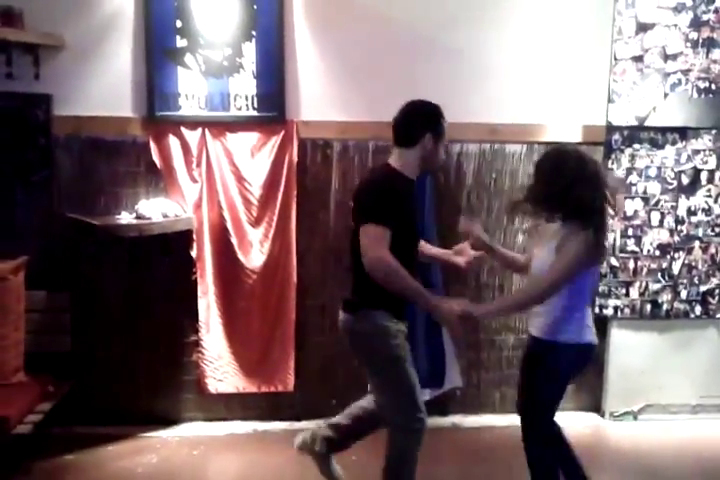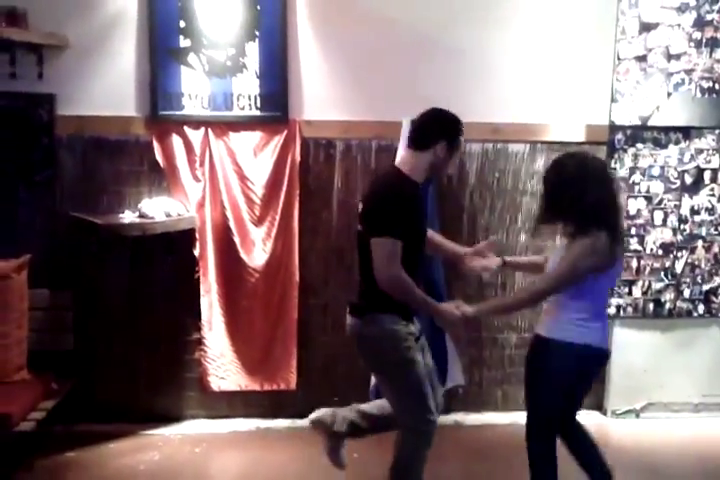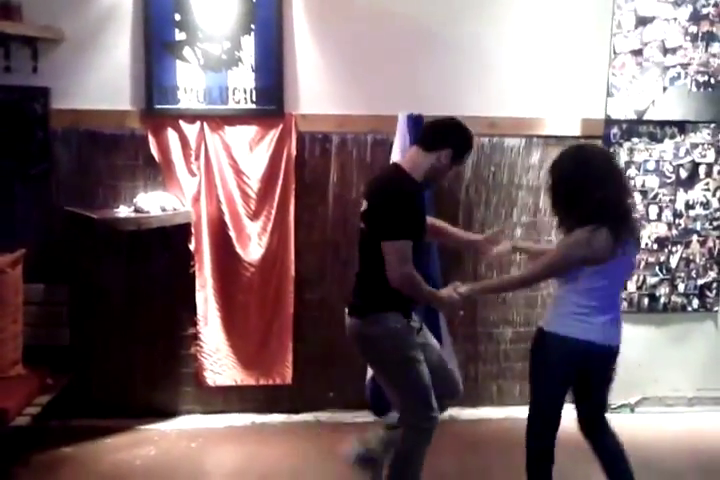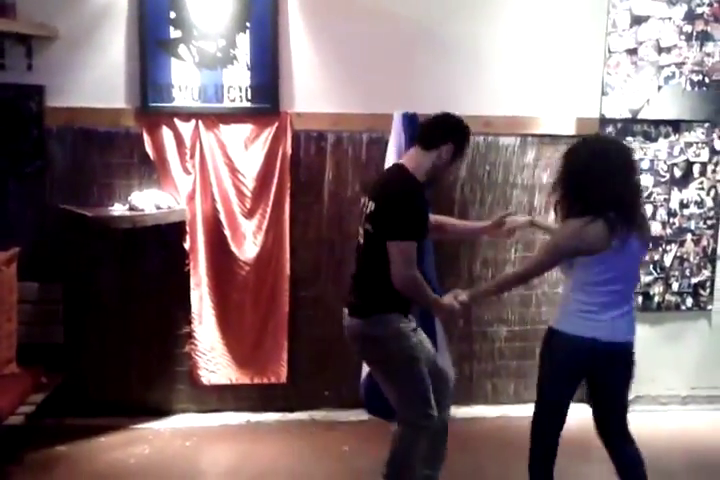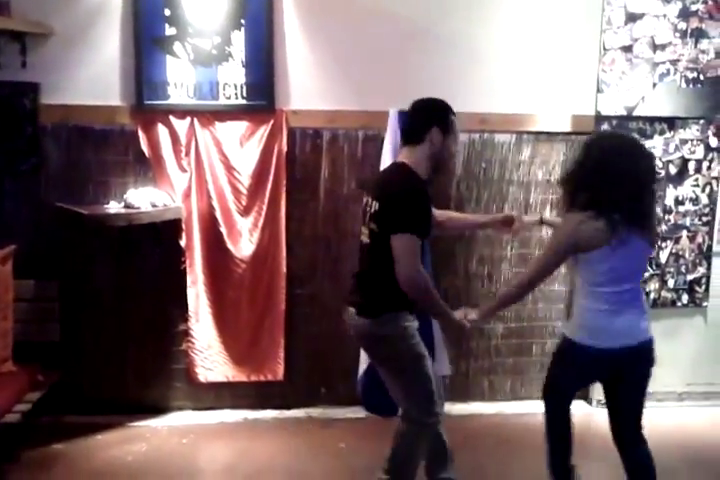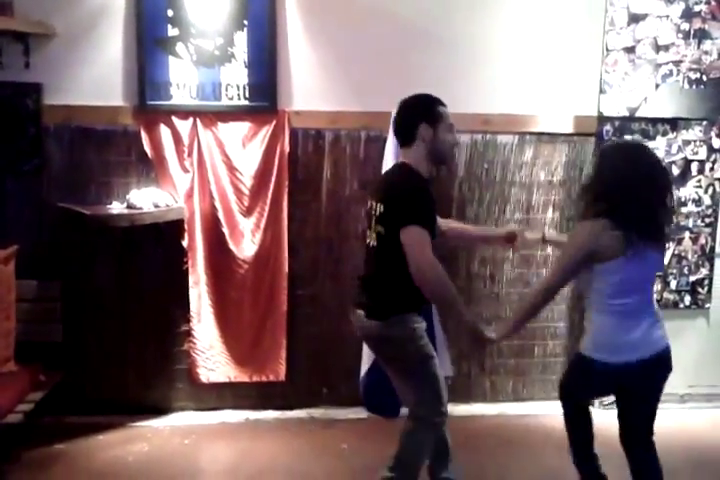
dt=0.1s
person 1, frame 1
left shoulder: (399, 185)
right shoulder: (382, 187)
right elbow: (376, 259)
left wrist: (446, 255)
right wrist: (433, 302)
left hip: (386, 316)
right hip: (373, 318)
left knee: (390, 404)
right knee: (410, 419)
left ankle: (323, 439)
person 1, frame 2
left shoulder: (405, 188)
right shoulder: (390, 192)
right elbow: (387, 274)
left wrist: (465, 253)
right wrist: (437, 310)
left hip: (396, 320)
right hip: (381, 321)
left knee: (427, 404)
right knee: (421, 420)
left ankle: (338, 422)
person 1, frame 3
left shoulder: (394, 183)
right shoulder: (398, 191)
left elbow: (426, 227)
right elbow: (398, 274)
left wrist: (477, 242)
right wrist: (438, 297)
left hip: (393, 316)
right hip: (380, 320)
left knee: (447, 385)
right knee: (422, 416)
person 1, frame 4
left shoulder: (396, 183)
right shoulder: (404, 192)
left elbow: (430, 223)
right elbow: (403, 276)
left wrist: (483, 228)
right wrist: (439, 306)
left hip: (384, 315)
right hip: (379, 320)
left knee: (440, 387)
right knee: (421, 415)
person 1, frame 5
left shoulder: (394, 180)
right shoulder: (408, 188)
left elbow: (433, 219)
right elbow: (408, 275)
left wrist: (488, 221)
right wrist: (448, 316)
left hip: (369, 312)
right hip: (384, 319)
left knee: (424, 401)
right knee: (422, 411)
person 1, frame 6
left shoulder: (398, 181)
right shoulder: (411, 188)
left elbow: (436, 228)
right elbow: (423, 266)
left wrist: (493, 235)
right wrist: (467, 320)
left hip: (377, 313)
right hip: (394, 320)
left knee: (429, 401)
right knee: (429, 410)
person 2, frame 1
left shoulder: (581, 236)
right shoulder: (559, 227)
left elbow: (540, 290)
right elbow: (529, 265)
left wrist: (483, 311)
right wrist: (484, 242)
left hip: (557, 345)
right hip: (573, 342)
left knee: (535, 429)
right knee: (537, 420)
person 2, frame 2
left shoulder: (592, 242)
right shoulder: (594, 234)
left elbow: (538, 292)
right elbow: (550, 265)
left wrist: (477, 310)
right wrist: (502, 262)
left hip: (560, 344)
right hip: (592, 346)
left knee: (540, 429)
right knee: (563, 420)
person 2, frame 3
left shoulder: (587, 237)
right shoulder: (624, 229)
left elbow: (527, 279)
left wrist: (468, 290)
right wrist: (517, 246)
left hip: (562, 341)
right hip: (605, 344)
left knee: (542, 425)
right knee: (594, 421)
person 2, frame 4
left shoulder: (583, 228)
right shoulder: (634, 223)
left elbow: (525, 273)
left wrist: (471, 295)
right wrist: (535, 223)
left hip: (571, 338)
right hip: (619, 342)
left knee: (548, 420)
right knee: (613, 425)
person 2, frame 5
left shoulder: (580, 222)
right shoulder: (643, 223)
left elbow: (530, 278)
left wrist: (482, 313)
right wrist: (546, 221)
left hip: (588, 344)
right hip: (637, 345)
left knee: (555, 402)
right knee: (629, 431)
person 2, frame 6
left shoulder: (595, 231)
right shoulder: (653, 232)
left elbow: (547, 291)
left wrist: (502, 332)
right wrist: (548, 238)
left hip: (603, 358)
right hip: (654, 355)
left knee: (572, 396)
right knee: (639, 438)
